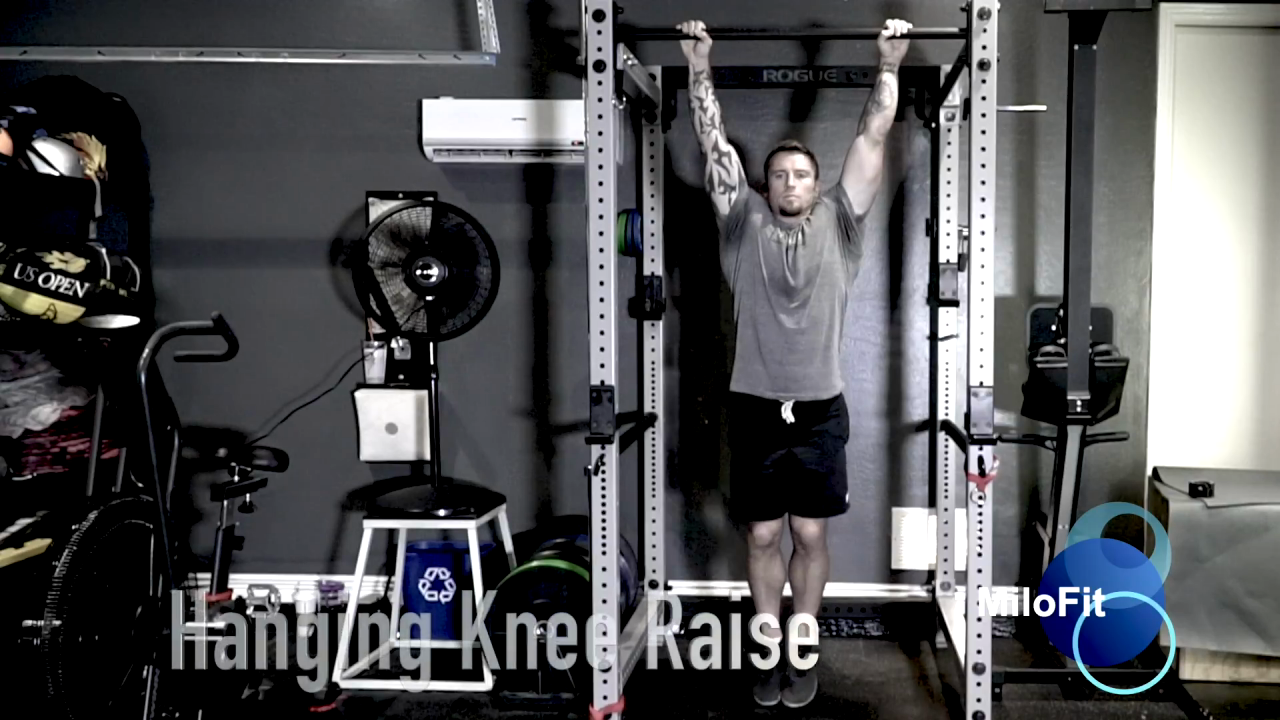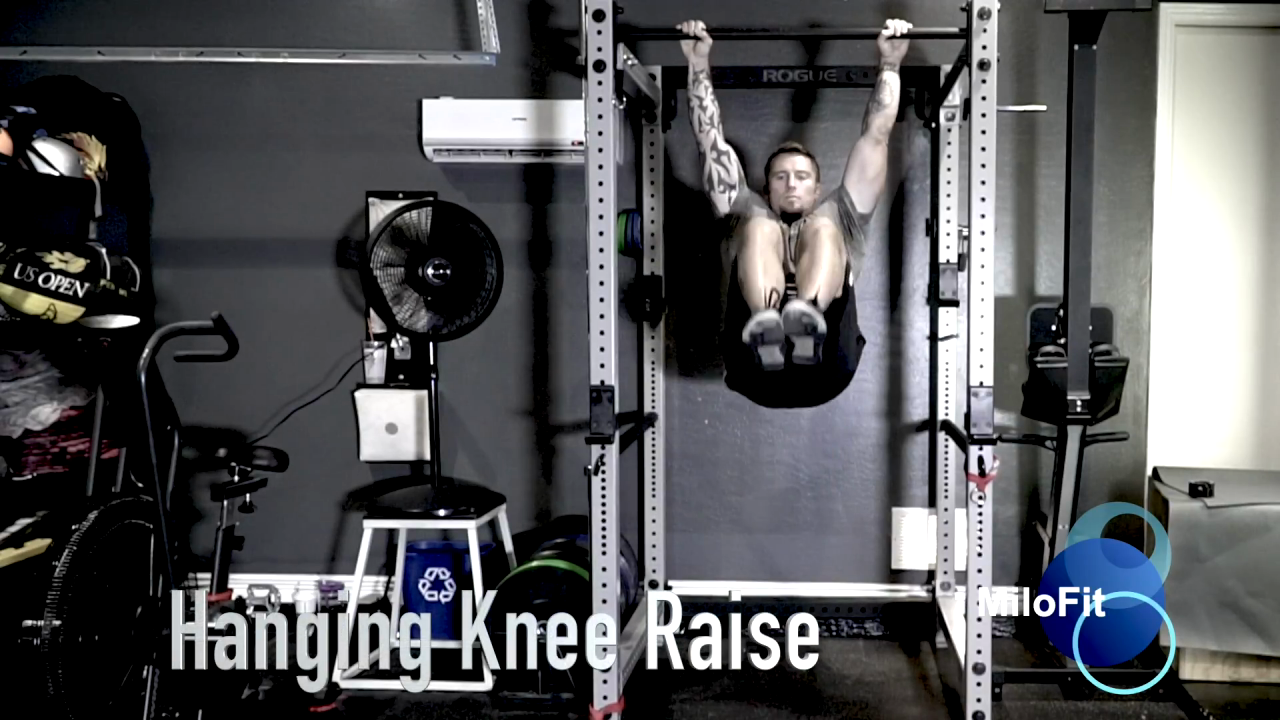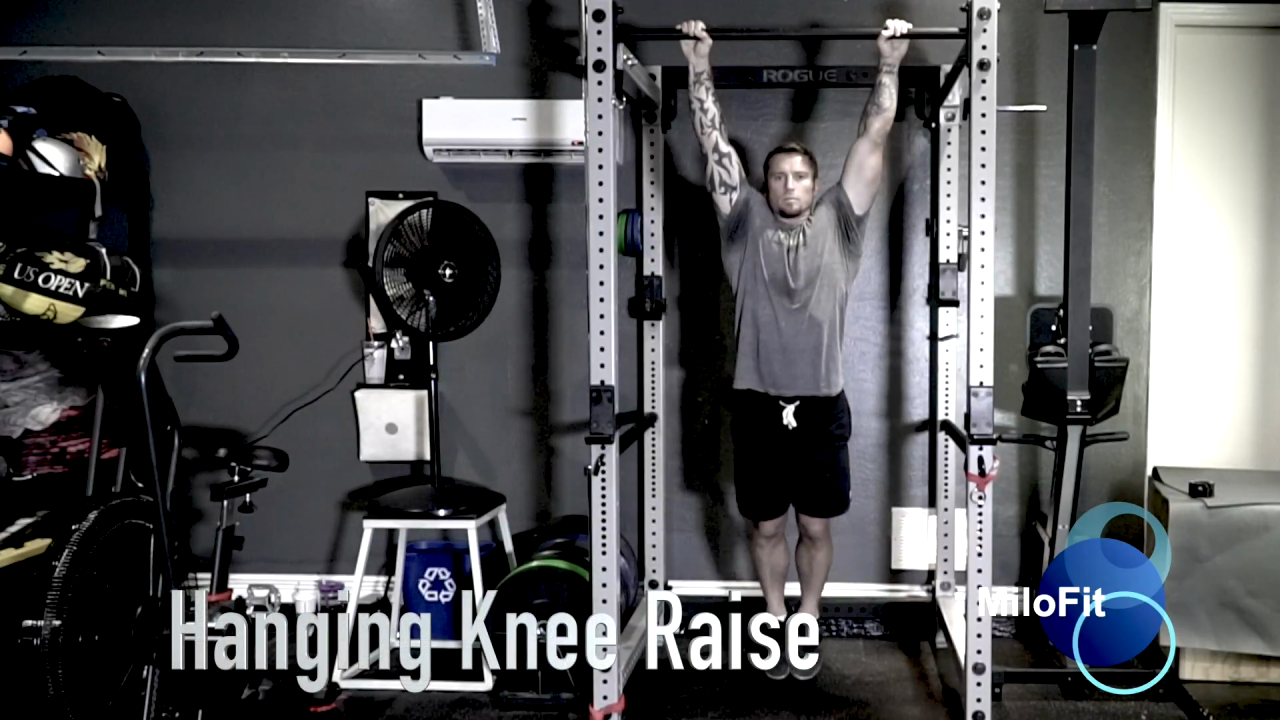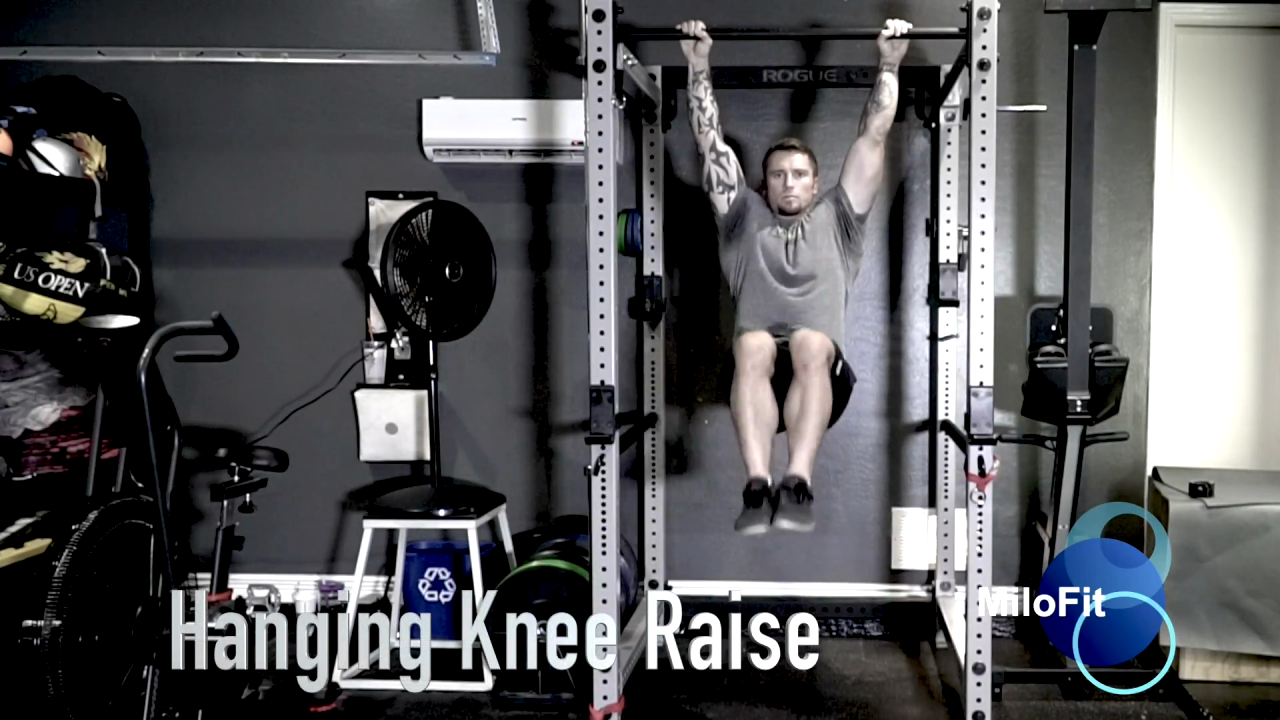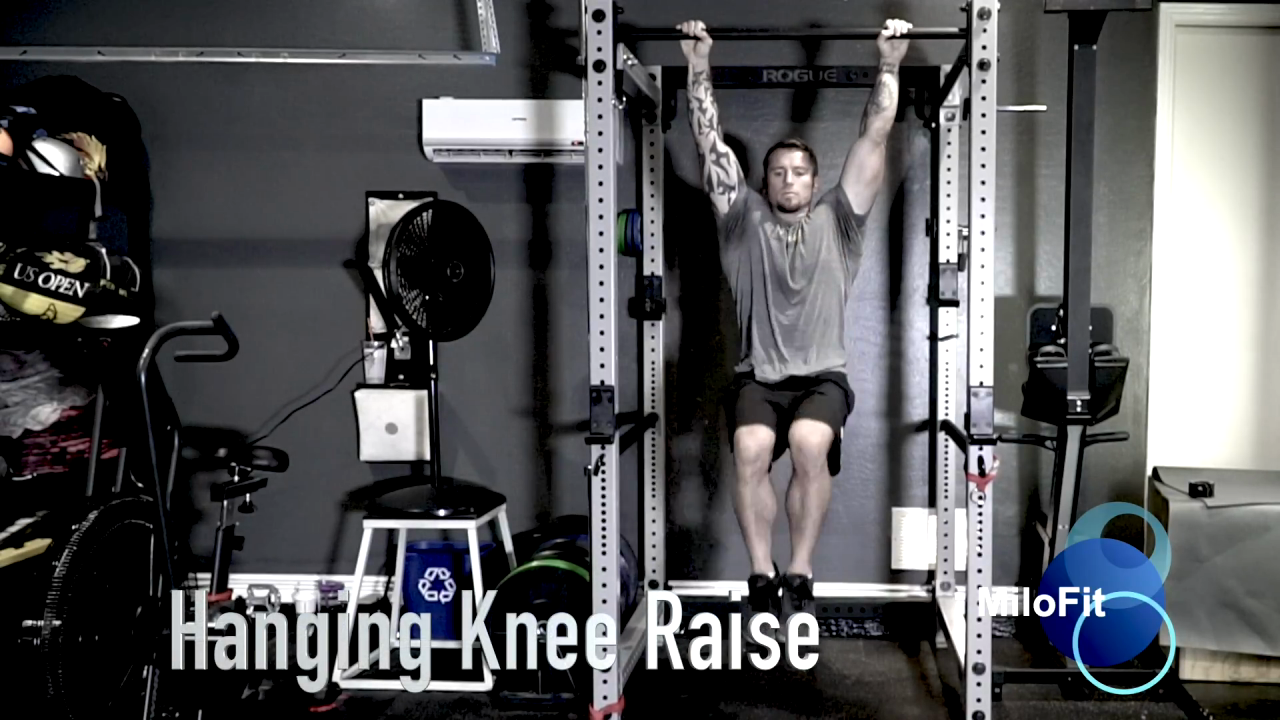
dt=1s
person 1, frame 1
left shoulder: (838, 219)
right shoulder: (743, 220)
left elbow: (871, 141)
right elbow: (715, 146)
left wrist: (889, 67)
right wrist: (699, 69)
left hip: (820, 408)
right hip: (755, 406)
left knee: (810, 534)
right knee: (762, 535)
left ankle: (804, 643)
right ankle: (769, 643)
person 1, frame 2
left shoulder: (839, 213)
right shoulder: (749, 211)
left elbow: (876, 137)
right elbow: (711, 143)
left wrist: (889, 65)
right wrist: (699, 66)
left knee: (823, 230)
right knee: (759, 231)
left ankle: (807, 316)
right ankle: (765, 325)
person 1, frame 3
left shoulder: (839, 220)
right shoulder: (745, 220)
left elbow: (872, 140)
right elbow: (715, 144)
left wrist: (889, 65)
right wrist: (700, 67)
left hip: (822, 407)
right hip: (758, 406)
left knee: (815, 527)
right knee: (766, 527)
left ankle: (807, 624)
right ankle: (776, 621)
person 1, frame 4
left shoulder: (837, 218)
right shoulder: (744, 218)
left elbow: (872, 137)
right elbow: (711, 142)
left wrist: (889, 65)
right wrist: (699, 67)
left hip: (822, 367)
right hip: (758, 357)
left knee: (809, 348)
right knee: (755, 349)
left ankle: (797, 483)
right ankle: (758, 486)
person 1, frame 5
left shoulder: (838, 216)
right shoulder: (743, 217)
left elbow: (873, 138)
right elbow: (711, 145)
left wrist: (889, 64)
right wrist: (698, 66)
left hip: (821, 380)
right hip: (757, 379)
left knee: (810, 446)
right knee: (750, 451)
left ankle: (799, 580)
right ankle: (762, 583)
